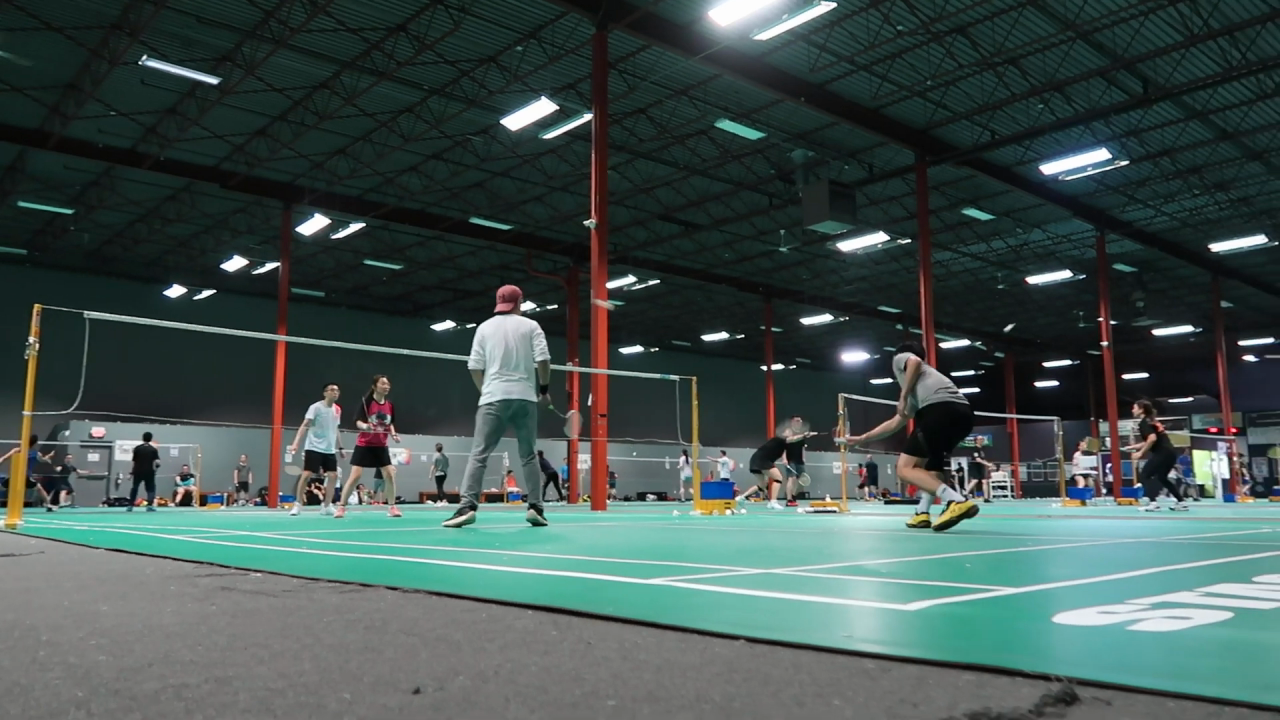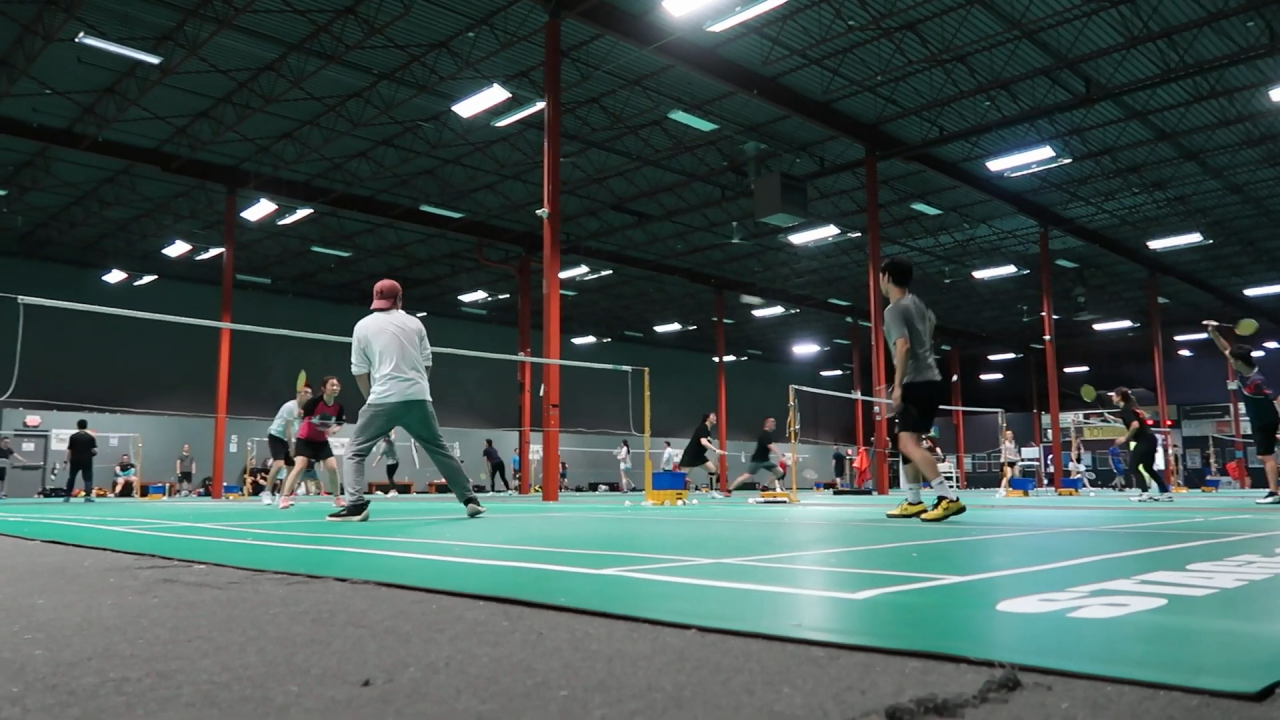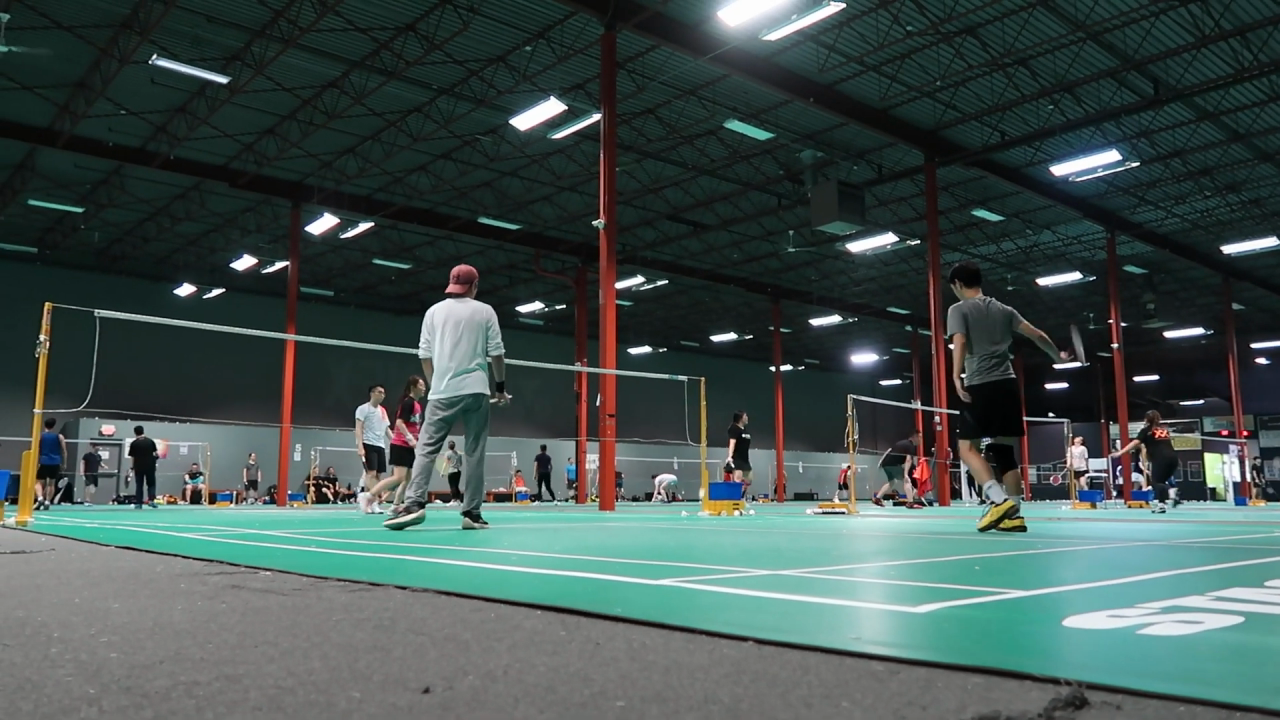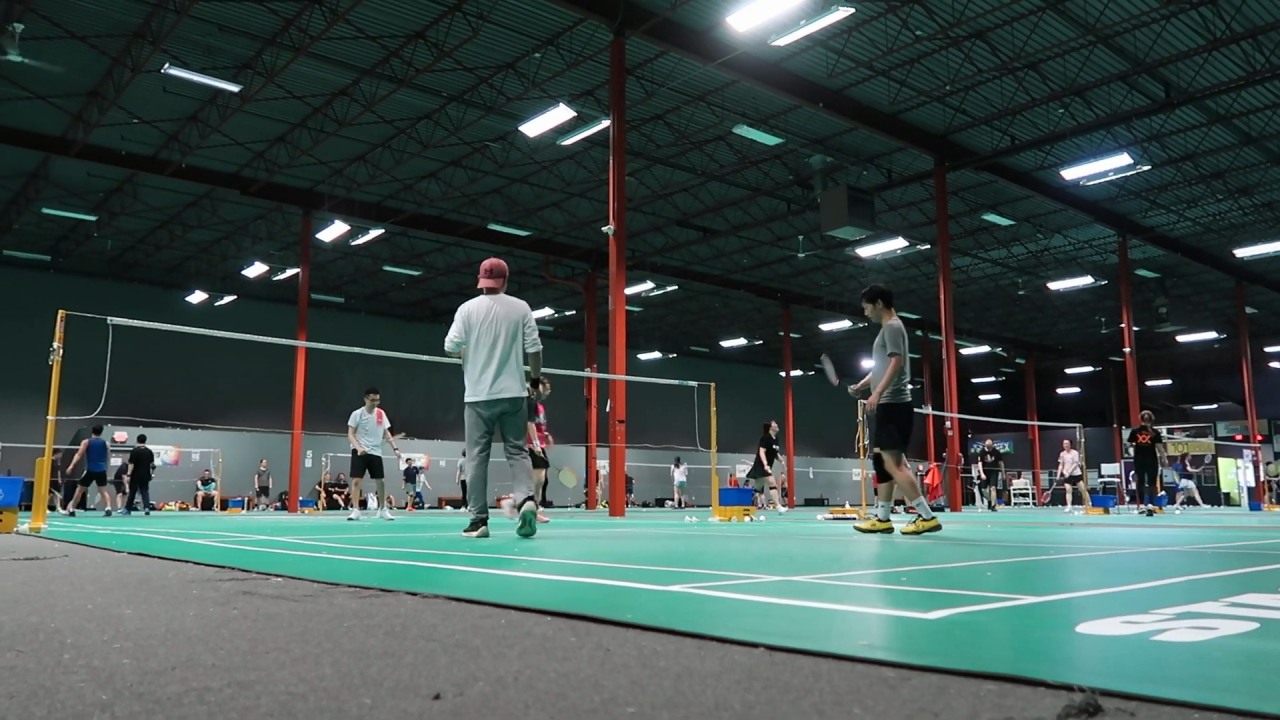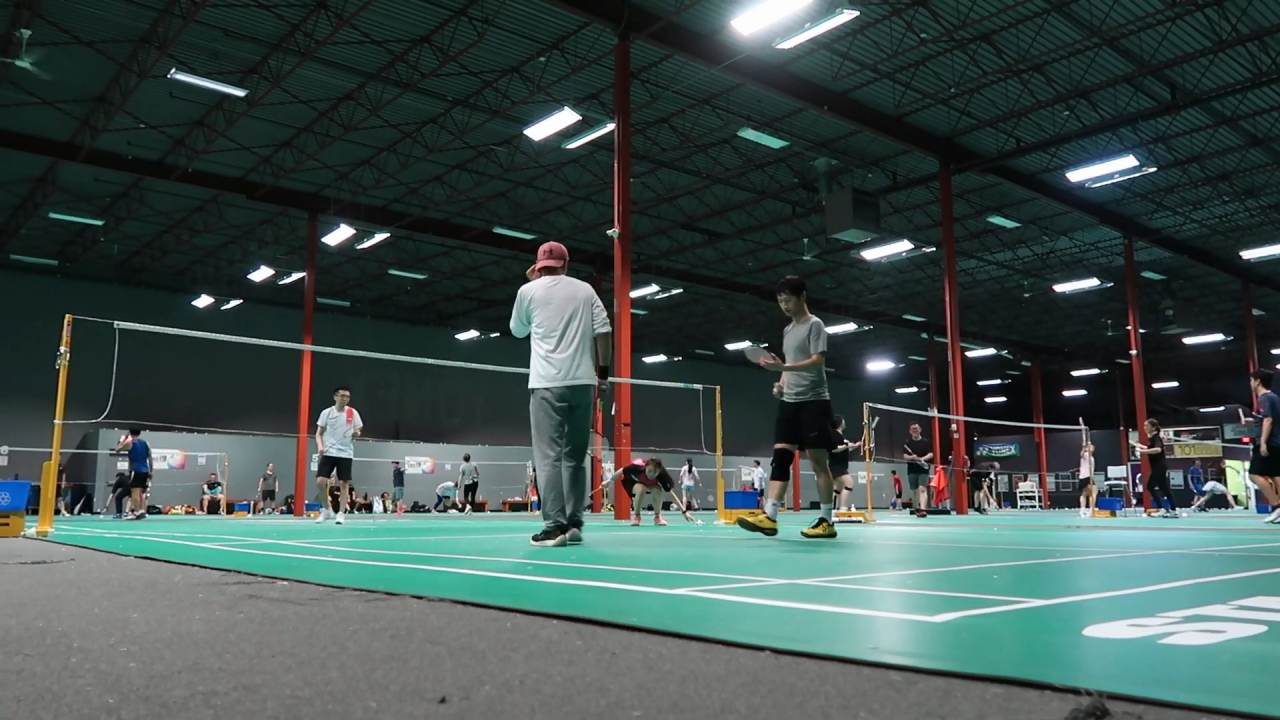
dt=1s
person 1, frame 1
left shoulder: (485, 328)
right shoulder: (530, 326)
left elbow: (475, 366)
right elbow: (542, 359)
right wrist: (544, 389)
left hip: (493, 398)
right hip: (524, 398)
left knee: (479, 454)
right knee: (528, 455)
left ankle: (467, 507)
right ankle: (534, 507)
person 1, frame 2
left shoulder: (363, 326)
right shoulder: (414, 323)
left elbow: (359, 371)
right elbow: (427, 363)
left wrist: (371, 399)
left hip: (384, 399)
right hip: (417, 397)
left knee: (356, 450)
right knee: (440, 450)
left ankle: (356, 504)
right ankle: (469, 498)
person 1, frame 3
left shoulder: (434, 311)
right shoulder: (485, 311)
left elbow: (425, 355)
right elbow: (497, 353)
right wrist: (500, 387)
left hip: (442, 392)
right hip: (476, 391)
left knee: (427, 448)
right knee: (475, 453)
left ankle: (414, 504)
right ankle: (472, 512)
person 1, frame 4
left shoulder: (467, 308)
right shoulder: (521, 307)
left elbow: (451, 346)
right elbow: (534, 349)
right wrist: (534, 381)
left hip: (479, 395)
right hip: (513, 393)
left knee: (478, 457)
right knee: (518, 452)
left ankle: (479, 520)
right ankle: (527, 500)
person 1, frame 5
left shoulder: (529, 290)
right shoulder: (585, 290)
left elbow: (518, 330)
right elbow: (603, 331)
right wrist: (602, 372)
left hip: (547, 383)
right hip: (582, 382)
left knee: (549, 456)
right knee: (576, 456)
left ankle: (555, 526)
right ankle: (573, 522)
person 2, frame 1
left shoulder: (901, 358)
left elbow: (915, 361)
right elbow: (897, 422)
left wrist: (903, 396)
right wrist: (862, 439)
left hip: (940, 409)
right hip: (963, 413)
left knee: (905, 468)
right knee: (934, 457)
left ankle: (958, 502)
right ankle: (923, 512)
person 2, frame 2
left shoulder: (894, 309)
right shoulder: (915, 302)
left elbow: (903, 346)
right elbow: (930, 322)
left wrist: (897, 386)
left hip: (918, 384)
right hip: (929, 382)
left knee: (909, 444)
right knee: (907, 443)
left ankle: (948, 498)
right ankle: (914, 502)
person 2, frame 3
left shoulder: (958, 309)
right shoulder: (1002, 309)
left elbow: (959, 343)
right elbow: (1036, 334)
left wrist: (956, 377)
right wrist: (1057, 355)
left hip: (980, 388)
right hip: (1007, 385)
left knee: (967, 448)
right knee: (1003, 451)
left ankle: (999, 501)
right ankle: (1013, 515)
person 2, frame 4
left shoulder: (891, 327)
right shoulder: (890, 329)
left elbow: (896, 363)
left wrist: (876, 394)
right wrist: (861, 385)
left hip: (892, 404)
right hip: (890, 404)
left knee: (893, 462)
right knee: (880, 460)
left ankle: (927, 516)
right ankle: (882, 518)
person 2, frame 5
left shoulder: (815, 325)
right shoulder: (788, 330)
left elbow: (818, 360)
left wrist: (784, 367)
right wrist: (781, 383)
left hip: (814, 401)
right hip: (789, 402)
left knee: (818, 461)
right knee: (781, 456)
left ankle: (826, 521)
right ankle: (769, 517)
